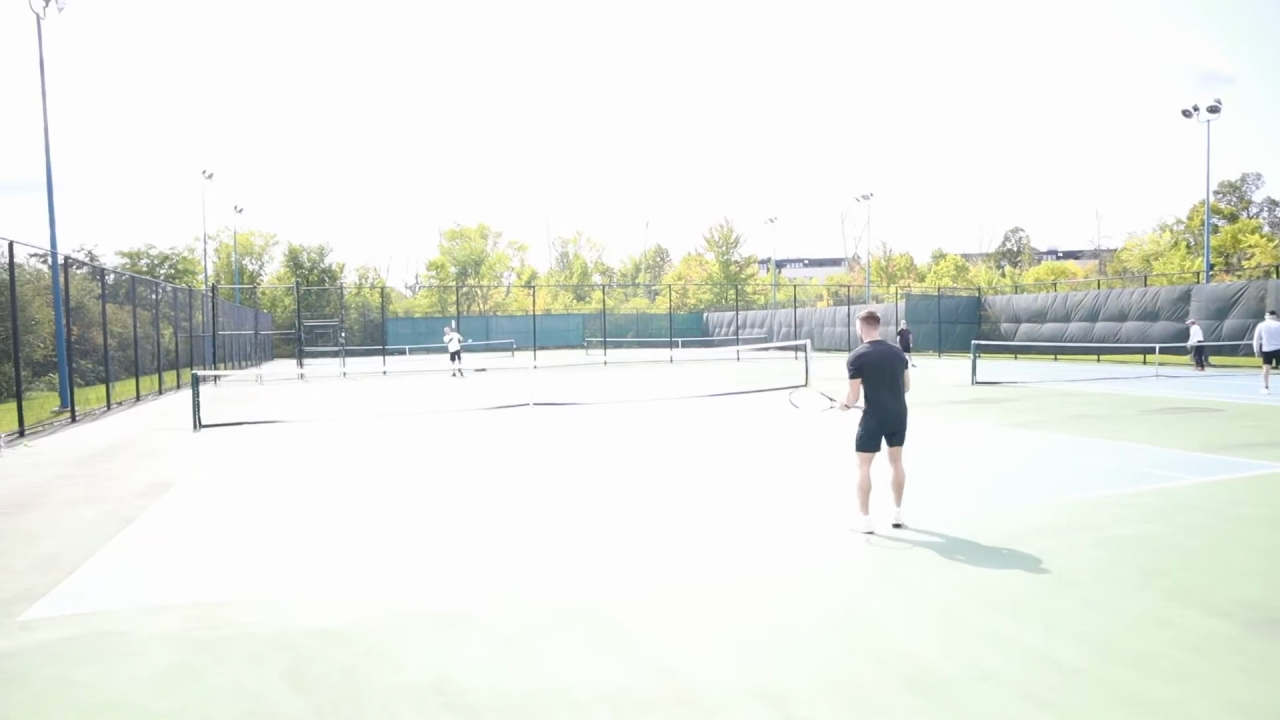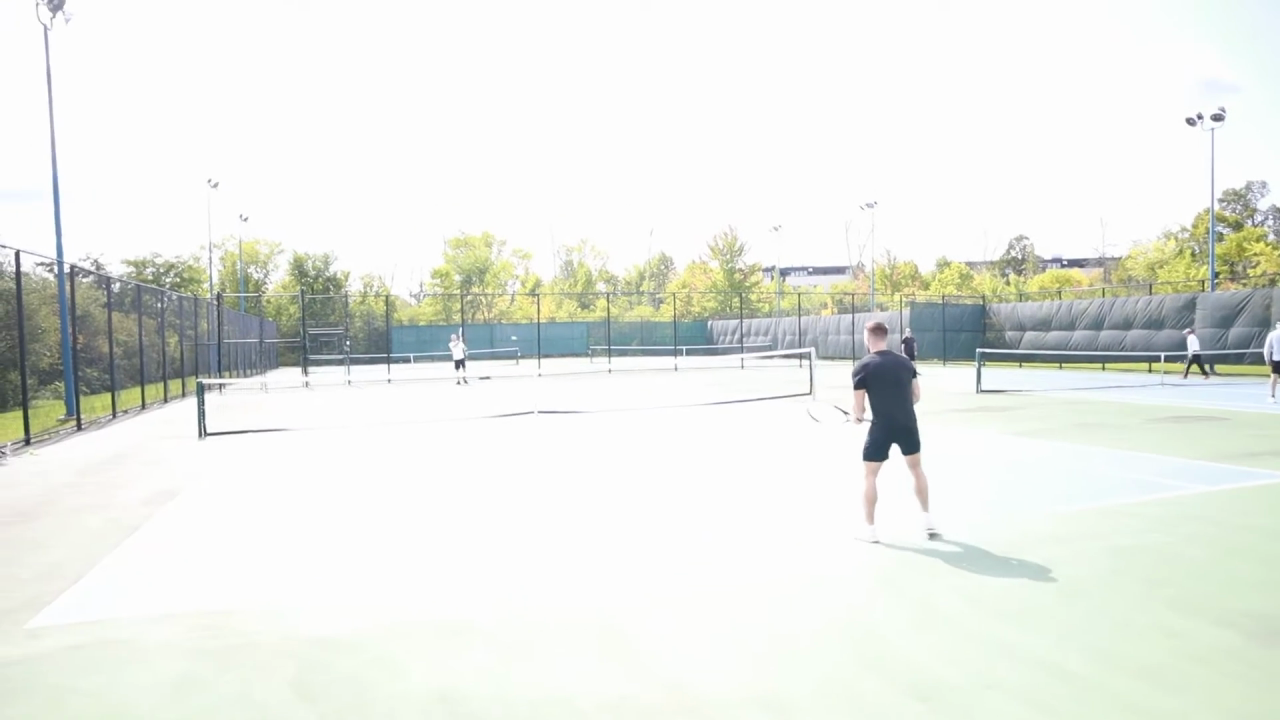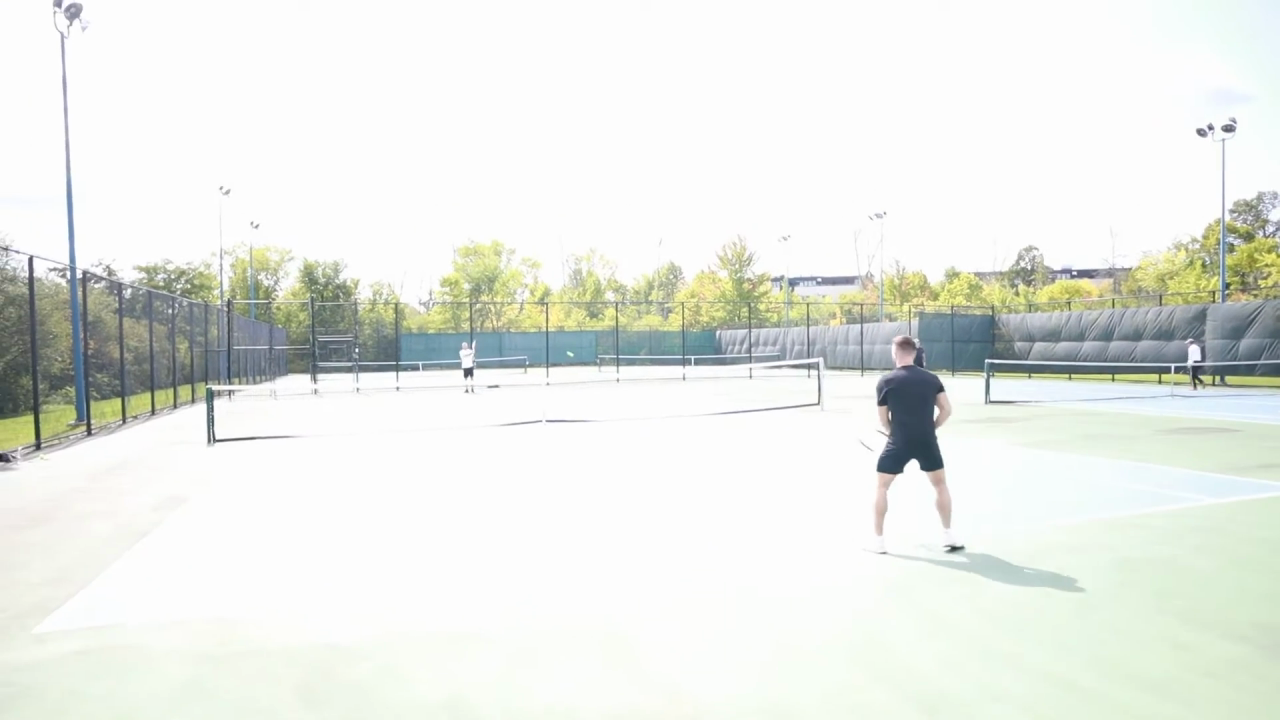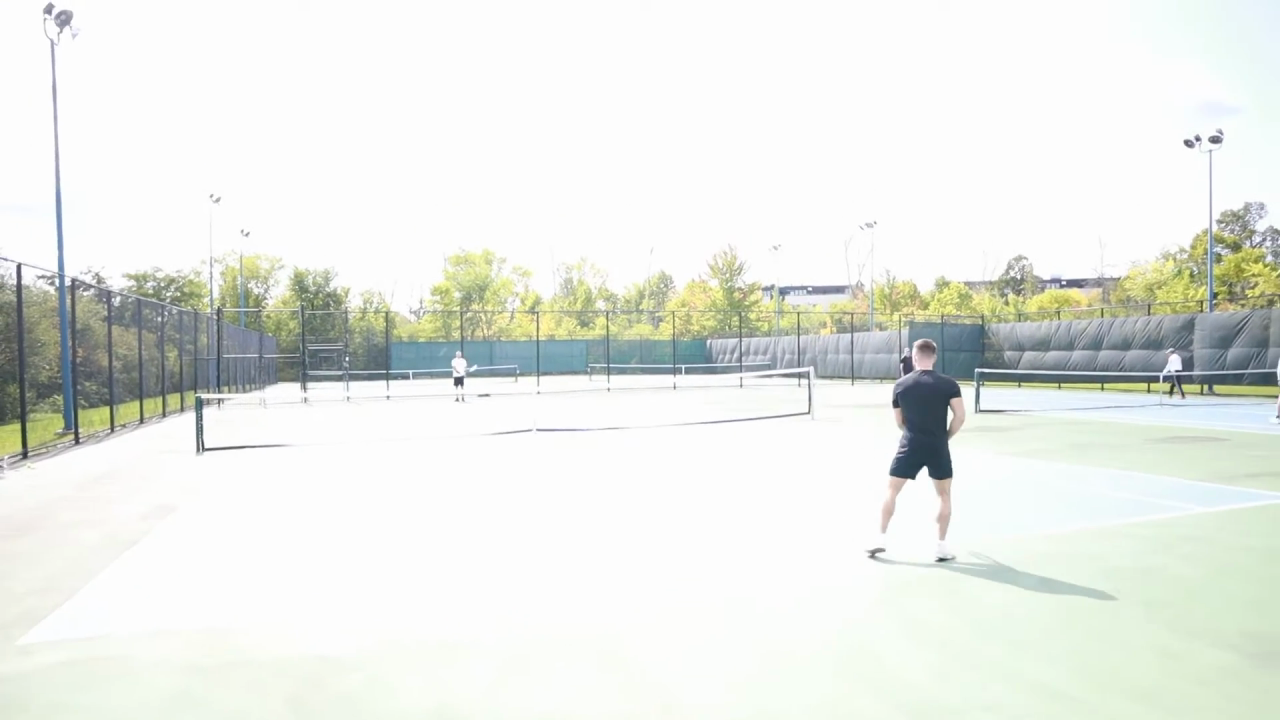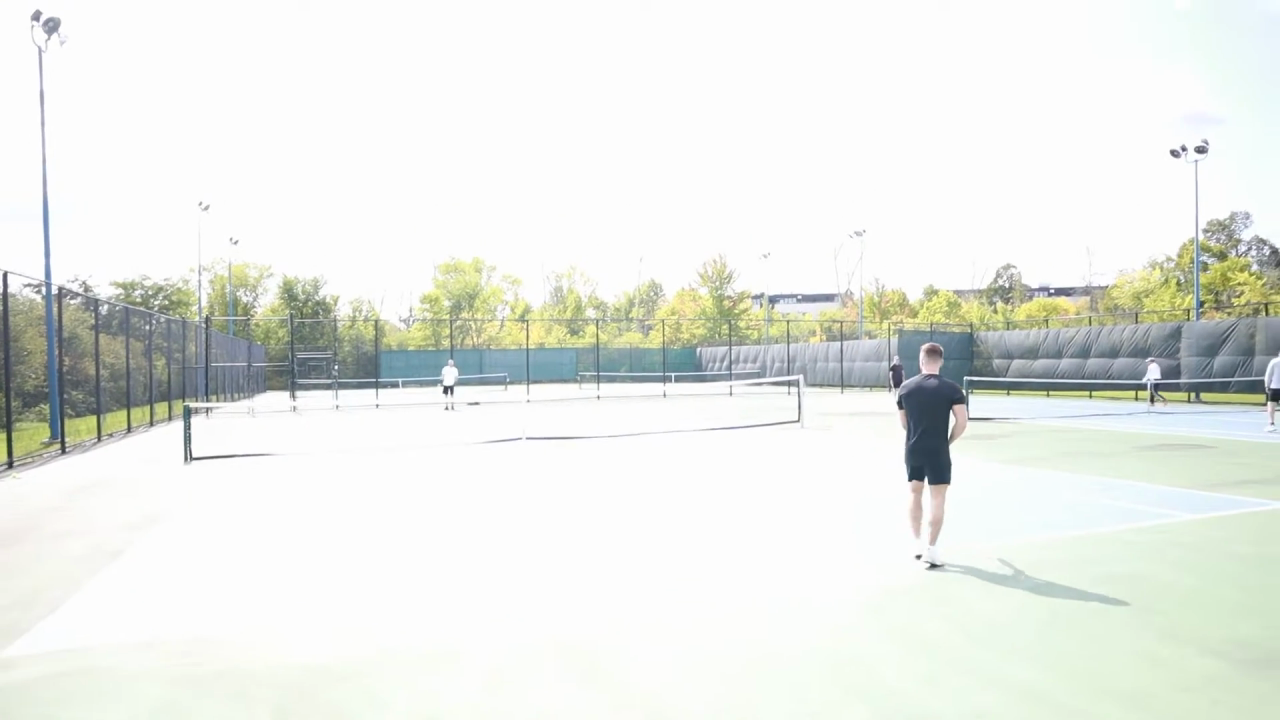
dt=0.2s
person 1, frame 1
left shoulder: (857, 356)
right shoulder: (898, 352)
left elbow: (854, 396)
right elbow: (906, 386)
left wrist: (846, 404)
left hip: (873, 418)
right hip: (898, 416)
left knee: (864, 466)
right knee: (896, 463)
left ankle: (865, 519)
right ankle: (897, 513)
person 1, frame 2
left shoulder: (862, 366)
right shoulder: (905, 362)
left elbow: (858, 405)
right elbow: (916, 395)
left wrist: (858, 416)
left hip: (881, 428)
right hip: (908, 425)
left knee: (869, 476)
right knee: (916, 470)
left ankle: (870, 529)
right ankle: (927, 520)
person 1, frame 3
left shoulder: (886, 381)
right shoulder: (931, 379)
left elbow: (884, 420)
right elbow: (945, 410)
left hip: (898, 442)
right hip: (927, 441)
left knee: (881, 488)
right knee: (940, 486)
left ankle: (878, 539)
right ankle: (949, 536)
person 1, frame 4
left shoulder: (901, 385)
right shoulder: (948, 384)
left elbow: (899, 421)
right elbow: (960, 416)
right wrist: (946, 436)
left hip: (909, 447)
right hip: (937, 448)
left knee: (891, 492)
right knee: (944, 495)
left ankle: (880, 539)
right ankle: (941, 546)
person 1, frame 5
left shoulder: (906, 387)
right shoulder: (952, 388)
left elbow: (903, 422)
right elbow: (962, 422)
right wrist: (948, 441)
left hip: (912, 451)
right hip: (937, 452)
left knee: (915, 496)
right knee: (937, 500)
left ankle: (918, 544)
right ankle: (931, 550)
